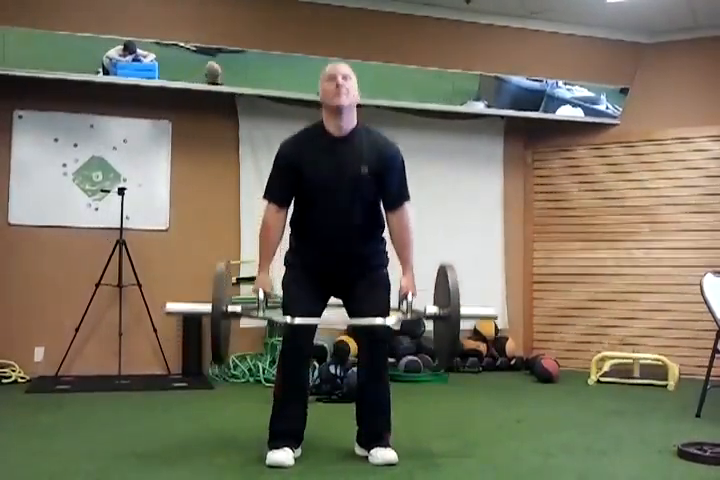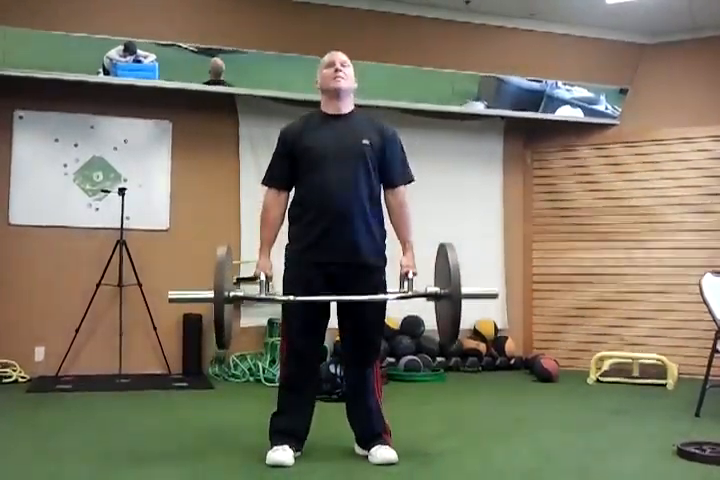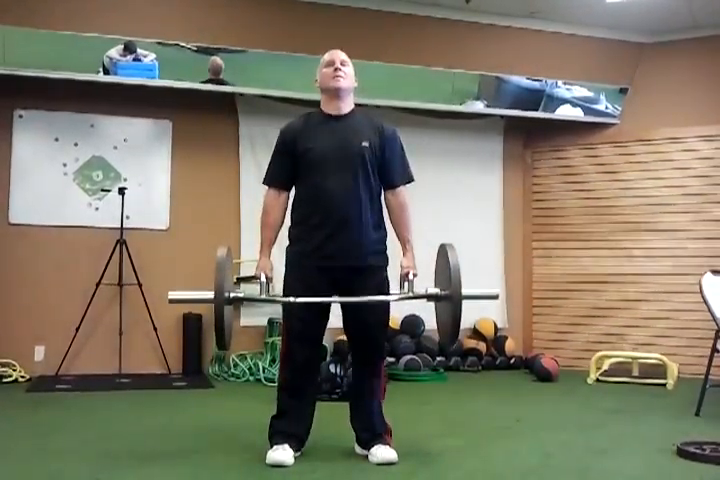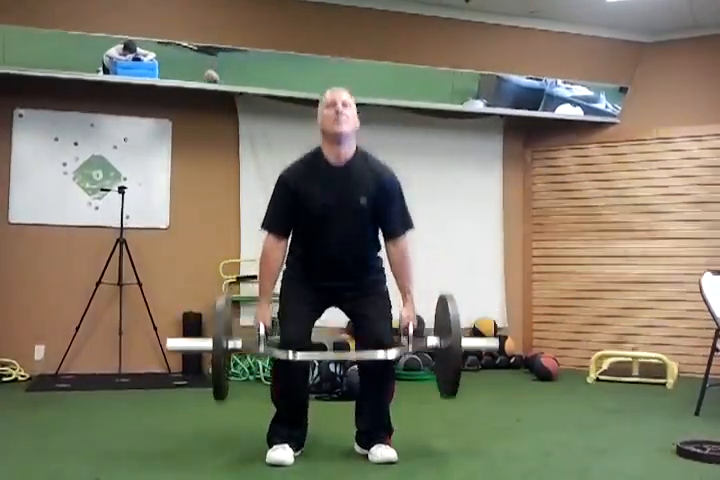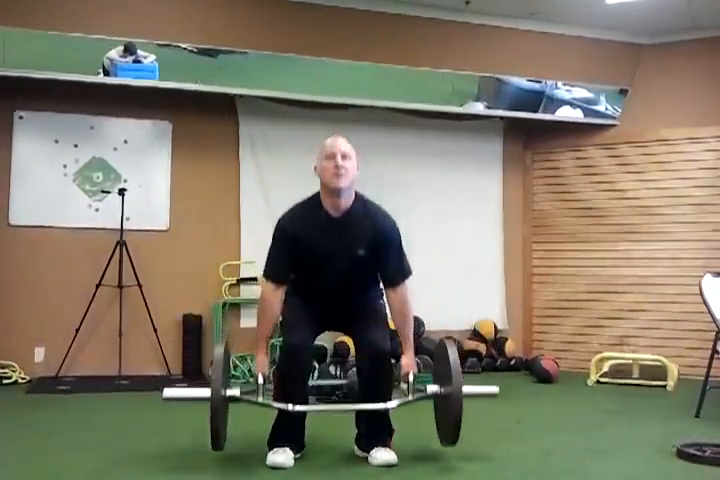
dt=0.3s
person 1, frame 1
left shoulder: (383, 150)
right shoulder: (295, 148)
left elbow: (397, 214)
right elbow: (276, 212)
left wrist: (408, 272)
right wrist: (263, 271)
left hip: (366, 266)
right hip: (307, 266)
left knee: (376, 343)
right knee: (295, 343)
left ankle: (374, 438)
right ankle: (284, 440)
person 1, frame 2
left shoulder: (380, 132)
right shoulder: (296, 132)
left elbow: (396, 193)
right elbow: (276, 195)
left wrist: (407, 249)
right wrist: (264, 253)
left hip: (365, 258)
right hip: (307, 259)
left knee: (363, 351)
right knee: (301, 351)
left ankle: (371, 437)
right ankle: (286, 438)
person 1, frame 3
left shoulder: (380, 132)
right shoulder: (296, 132)
left elbow: (396, 194)
right elbow: (276, 196)
left wrist: (407, 251)
right wrist: (264, 254)
left hip: (367, 259)
right hip: (307, 259)
left knee: (369, 349)
right knee: (300, 350)
left ankle: (372, 436)
right ankle: (286, 438)
person 1, frame 4
left shoulder: (381, 178)
right shoulder: (295, 177)
left elbow: (397, 243)
right elbow: (276, 243)
left wrist: (408, 302)
right wrist: (264, 303)
left hip: (364, 280)
right hip: (305, 278)
left knee: (381, 344)
right knee: (292, 342)
left ankle: (374, 437)
right ankle: (286, 437)
person 1, frame 5
left shoulder: (379, 223)
right shoulder: (294, 223)
left elbow: (396, 289)
right elbow: (273, 288)
left wrist: (408, 351)
right wrist: (261, 352)
left hip: (361, 303)
right hip: (307, 301)
left knee: (378, 351)
right knee: (294, 349)
left ankle: (374, 439)
right ankle: (286, 441)
